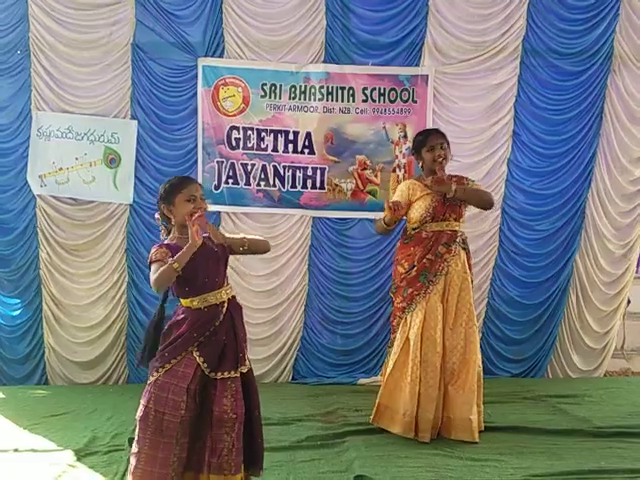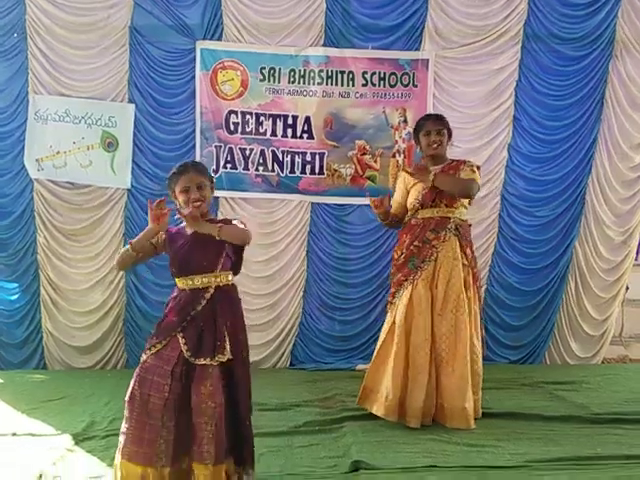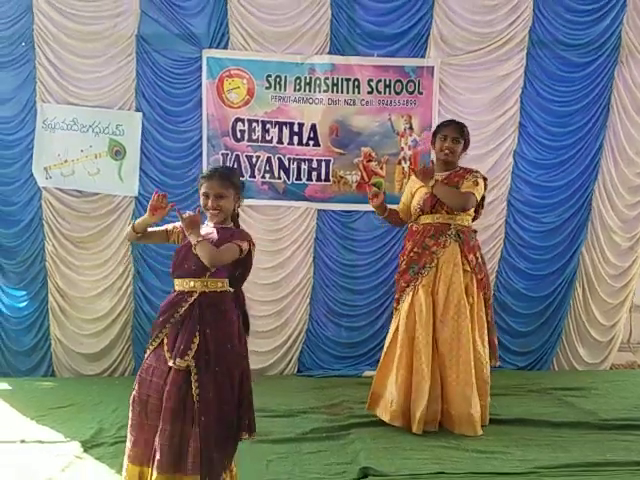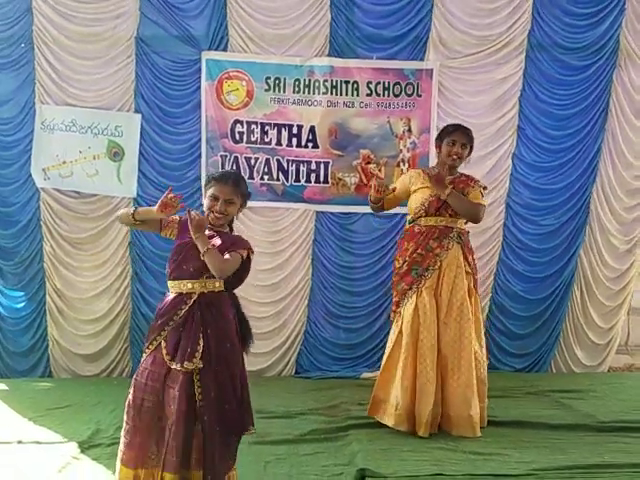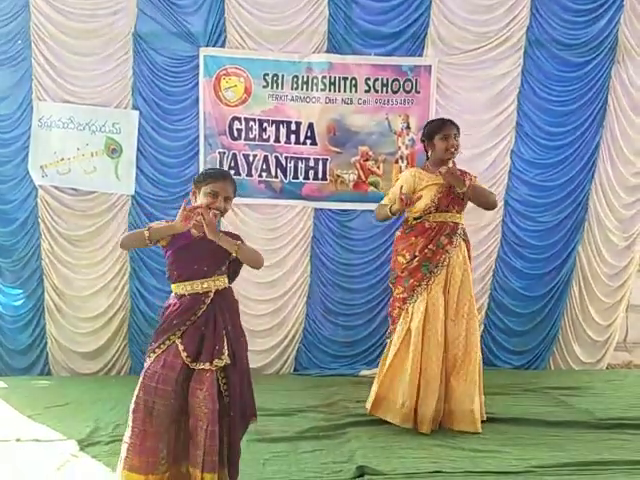
dt=0.4s
person 1, frame 1
left shoulder: (461, 183)
right shoulder: (408, 187)
left elbow: (488, 201)
right elbow: (380, 228)
left wrist: (449, 188)
right wrist: (389, 219)
left hip: (454, 268)
right hip: (418, 268)
left knee: (455, 337)
right knee: (419, 335)
left ankle: (452, 414)
right ankle: (415, 414)
person 1, frame 2
left shoulder: (464, 168)
right shoulder: (408, 177)
left elbow: (469, 190)
right elbow: (397, 219)
left wrist: (430, 177)
right wrist: (383, 213)
left hip: (454, 255)
right hip: (415, 254)
left knee: (452, 323)
right knee: (413, 321)
left ankle: (450, 401)
right ankle: (412, 399)
person 1, frame 3
left shoulder: (472, 178)
right shoulder: (417, 179)
left elbow: (464, 203)
right elbow: (400, 218)
left wrist: (433, 183)
right wrist: (381, 208)
left hip: (457, 261)
right hip: (419, 260)
left knee: (456, 329)
right knee: (417, 328)
left ankle: (457, 407)
right ankle: (419, 405)
person 1, frame 4
left shoulder: (471, 185)
right shoulder: (414, 177)
left elbow: (476, 215)
right elbow: (380, 206)
left wrist: (445, 189)
right wrist: (375, 197)
left hip: (454, 264)
right hip: (416, 261)
left knee: (454, 332)
right knee: (416, 329)
left ankle: (455, 409)
right ankle: (414, 407)
person 1, frame 5
left shoulder: (463, 177)
right shoulder: (412, 176)
left elbow: (491, 202)
right elbow: (379, 213)
left wrist: (460, 183)
right wrist: (397, 208)
left hip: (453, 259)
right hip: (418, 258)
left knee: (455, 328)
right knee: (417, 325)
left ankle: (451, 405)
right ankle: (411, 404)
person 2, frame 1
left shoulder: (217, 242)
right shoulder: (164, 251)
left elbow: (264, 247)
right elbow: (158, 284)
left wrist: (221, 238)
right wrist: (191, 246)
left hip: (225, 332)
right hip: (190, 333)
left knee: (222, 413)
right knee: (167, 409)
person 2, frame 2
left shoulder: (227, 226)
right shoulder: (170, 235)
left elbow: (243, 237)
right elbow: (122, 263)
left wrist: (201, 226)
right wrist: (151, 231)
left hip: (219, 319)
right hip: (181, 319)
left knee: (212, 401)
right knee: (155, 392)
person 2, frame 3
left shoulder: (239, 239)
right shoulder: (186, 229)
left elbow: (213, 259)
right elbow: (132, 236)
left wrist: (195, 233)
right wrist: (149, 217)
left hip: (212, 323)
right hip: (177, 321)
left knee: (203, 403)
right knee: (154, 397)
person 2, frame 4
left shoulder: (237, 245)
right shoulder: (180, 227)
left elbow: (222, 270)
right elbow: (124, 218)
left wrist: (200, 236)
right wrist: (156, 212)
left hip: (209, 324)
right hip: (173, 322)
left knee: (200, 404)
right knee: (150, 398)
person 2, frame 5
left shoulder: (228, 239)
right shoulder: (170, 231)
left elbow: (257, 261)
right elbow: (125, 243)
left wrist: (216, 236)
right wrist: (175, 226)
left hip: (217, 323)
right hip: (180, 321)
left knee: (210, 404)
right knee: (159, 397)
